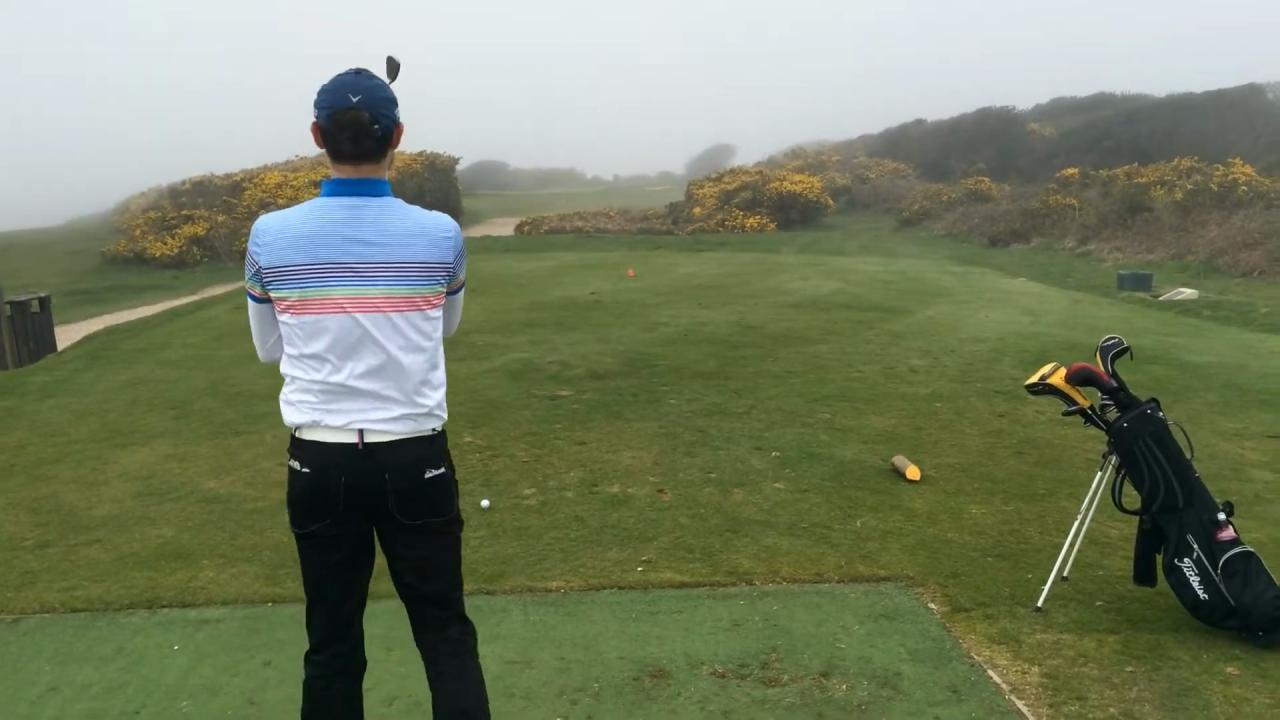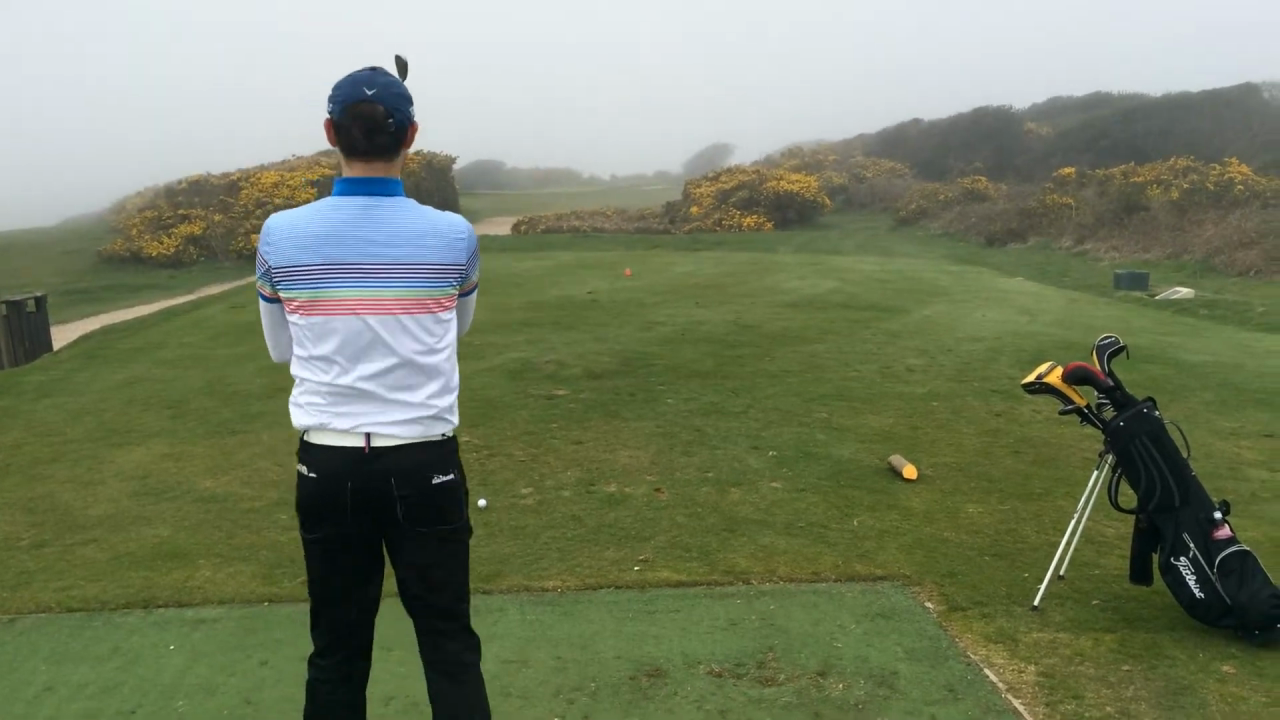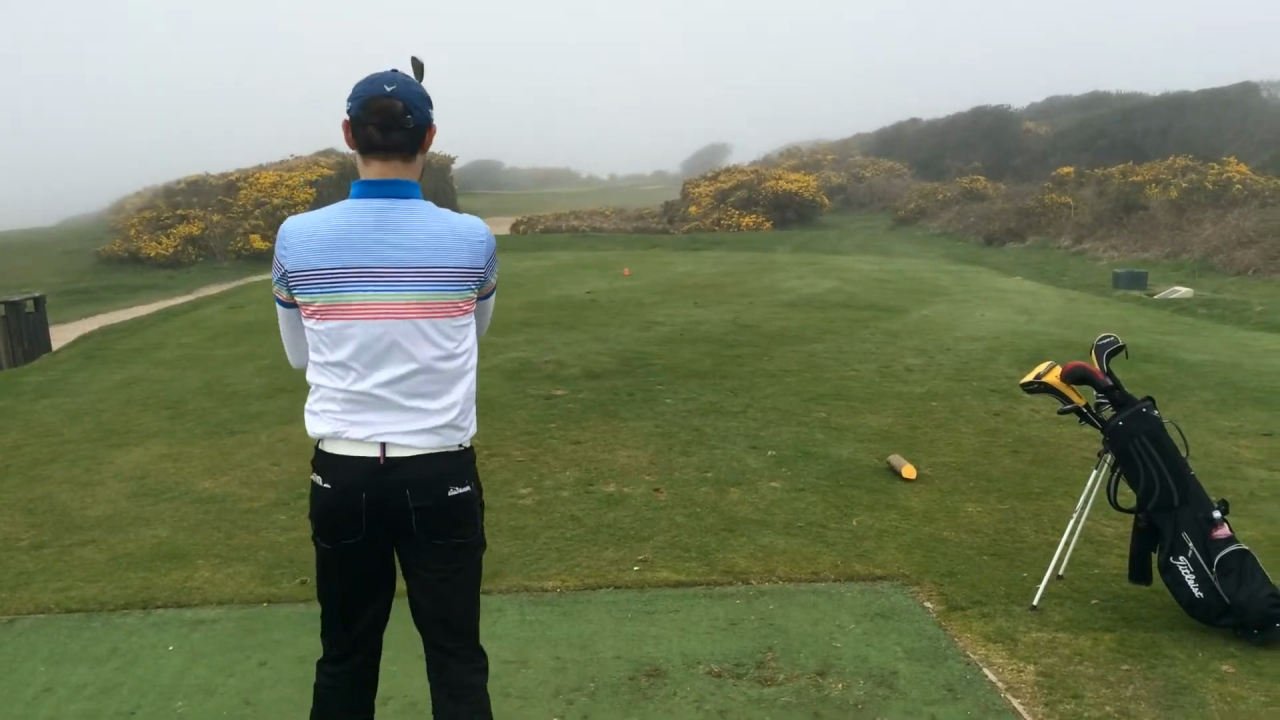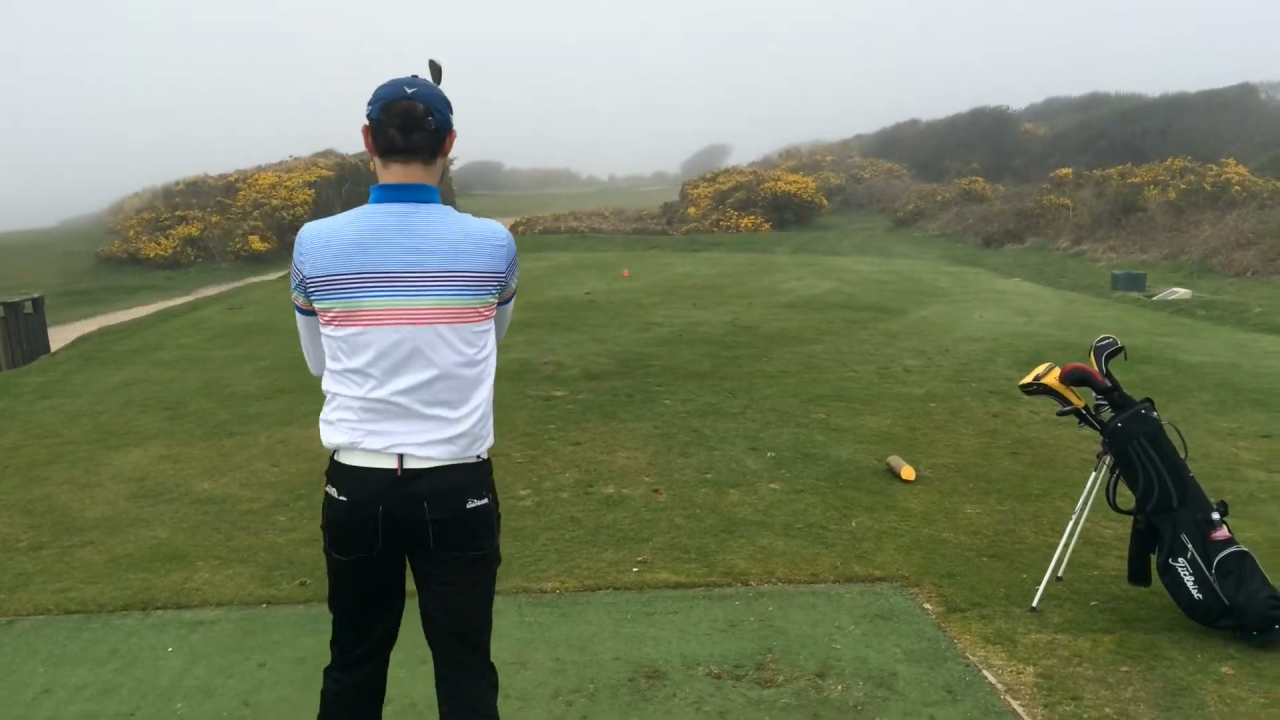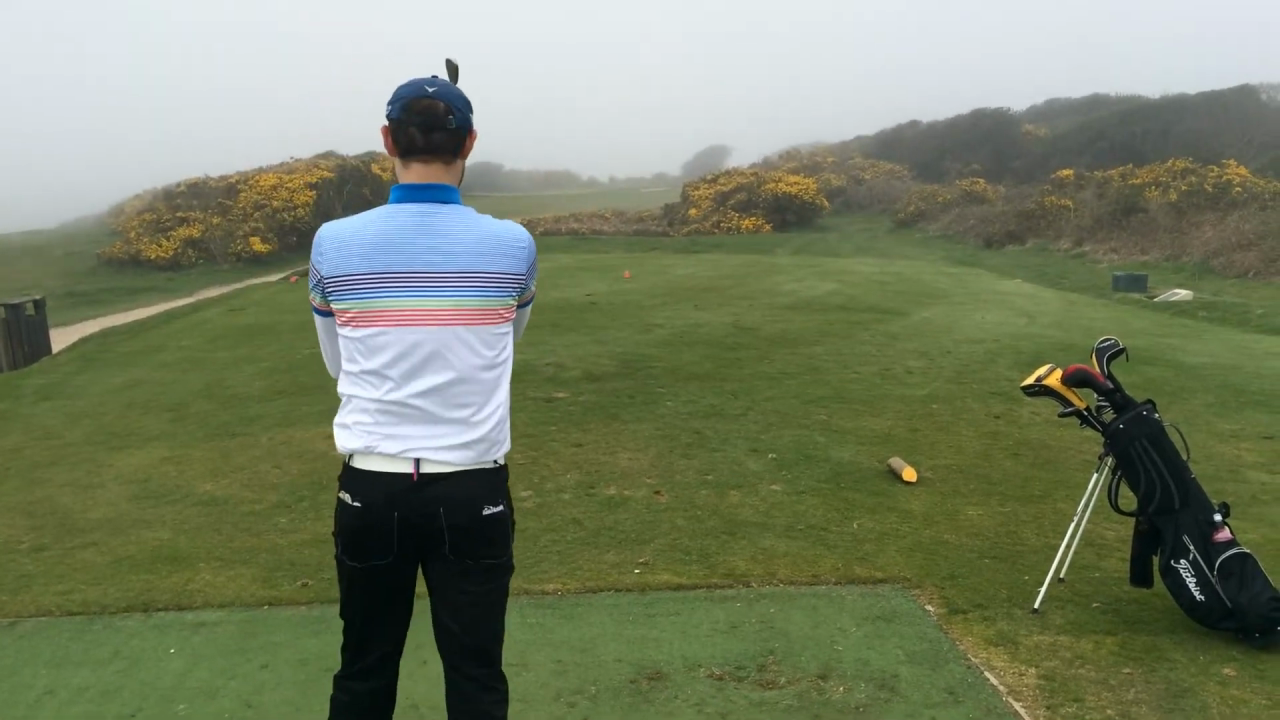
dt=0.1s
person 1, frame 1
left shoulder: (269, 236)
right shoulder: (440, 234)
left elbow: (269, 348)
left hip: (320, 464)
right hip: (415, 461)
left knee: (332, 643)
right knee: (445, 631)
person 1, frame 2
left shoulder: (280, 234)
right shoulder: (454, 235)
left elbow: (282, 349)
left hip: (329, 468)
right hip: (424, 466)
left knee: (337, 647)
right knee: (449, 644)
person 1, frame 3
left shoulder: (297, 238)
right shoulder: (472, 238)
left elbow: (301, 354)
left hip: (344, 477)
right hip: (441, 477)
left knee: (346, 653)
right knee: (457, 660)
person 1, frame 4
left shoulder: (315, 243)
right shoulder: (494, 243)
left elbow: (321, 362)
left hip: (357, 487)
right hip: (457, 487)
left knee: (355, 660)
person 1, frame 5
left shoulder: (333, 243)
right shoulder: (514, 245)
left elbow: (340, 363)
left hip: (371, 492)
right hip: (473, 494)
left knee: (366, 666)
